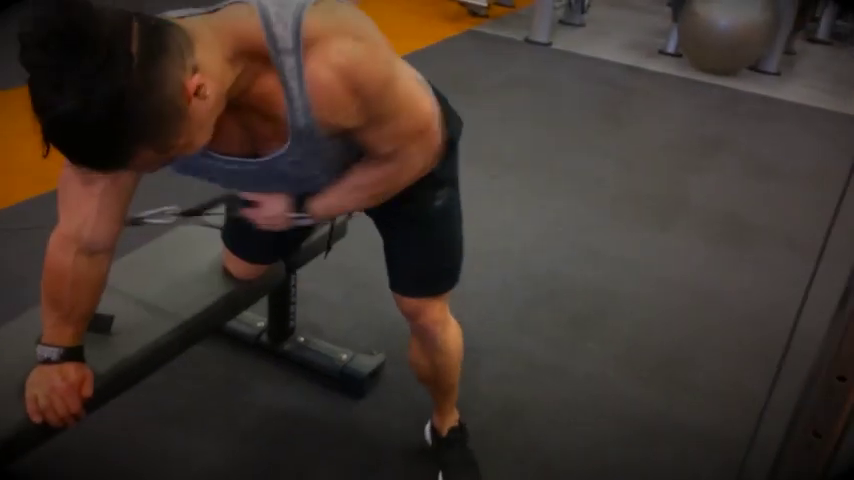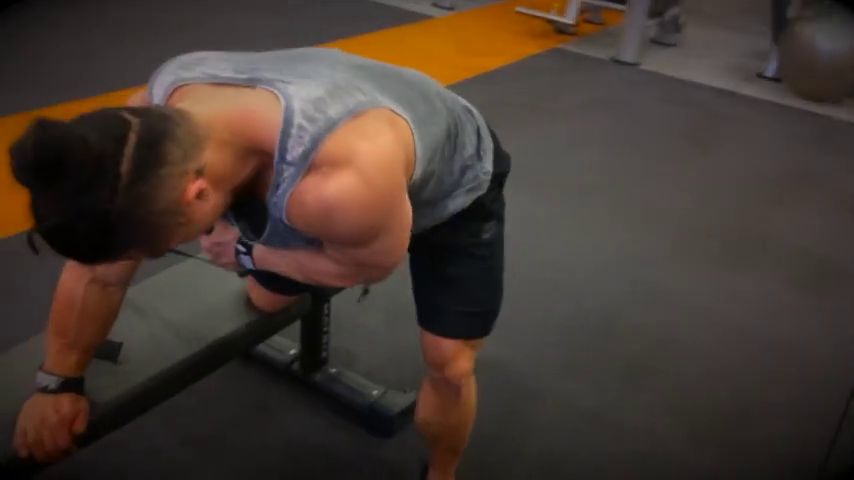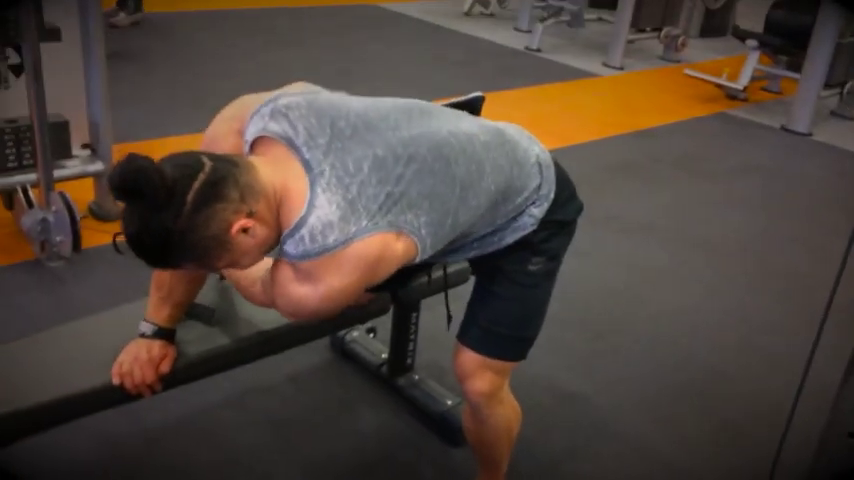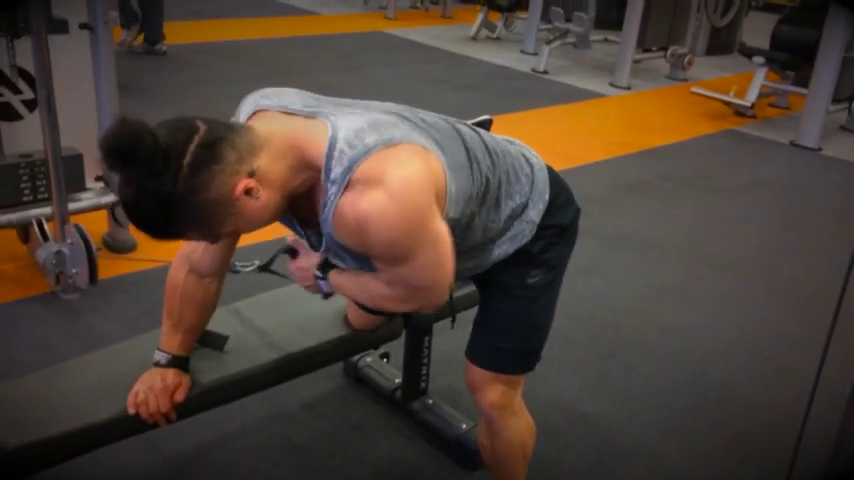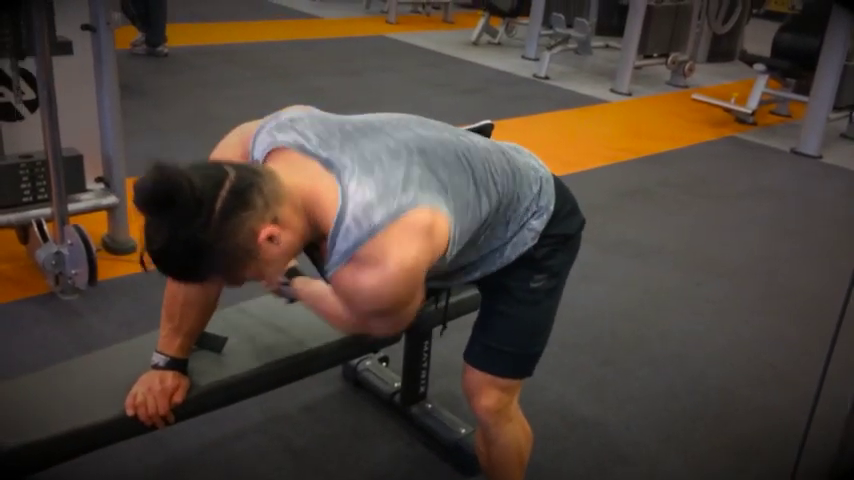
dt=1s
person 1, frame 1
left shoulder: (328, 65)
right shoulder: (118, 99)
left elbow: (417, 145)
right elbow: (82, 241)
left wrist: (306, 206)
right wrist: (58, 354)
left hip: (408, 158)
left knee: (426, 315)
right knee: (240, 270)
left ankle: (446, 428)
person 1, frame 2
left shoulder: (340, 182)
right shoulder: (152, 114)
left elbow: (374, 263)
right elbow: (100, 272)
left wrist: (249, 253)
right wrist: (58, 382)
left hip: (454, 181)
left knee: (448, 363)
right knee: (266, 297)
person 1, frame 3
left shoulder: (321, 274)
right shoulder: (242, 125)
left elbow: (271, 291)
left wrist: (231, 272)
right wrist: (157, 330)
left hip: (528, 211)
right hip: (454, 175)
left knee: (479, 381)
person 1, frame 4
left shoulder: (375, 198)
right shoulder: (237, 138)
left elbow: (429, 292)
right elbow: (199, 265)
left wrist: (325, 277)
right wrist: (170, 359)
left hip: (526, 218)
right hip: (450, 210)
left knee: (491, 394)
right knee: (363, 318)
person 1, frame 5
left shoulder: (383, 262)
right shoulder: (245, 152)
left elbow: (385, 321)
right elbow: (198, 270)
left wrist: (293, 287)
right wrist: (169, 361)
left hip: (531, 227)
right hip: (461, 200)
left knee: (488, 400)
right knee: (358, 324)
